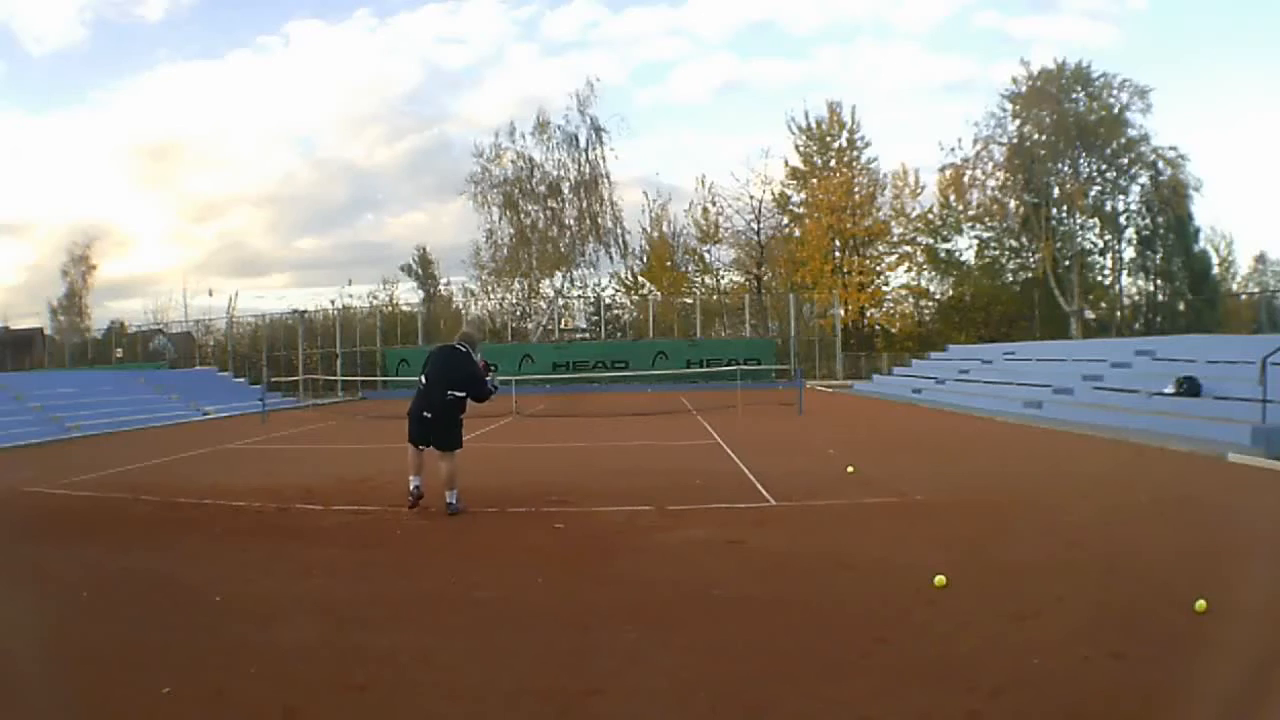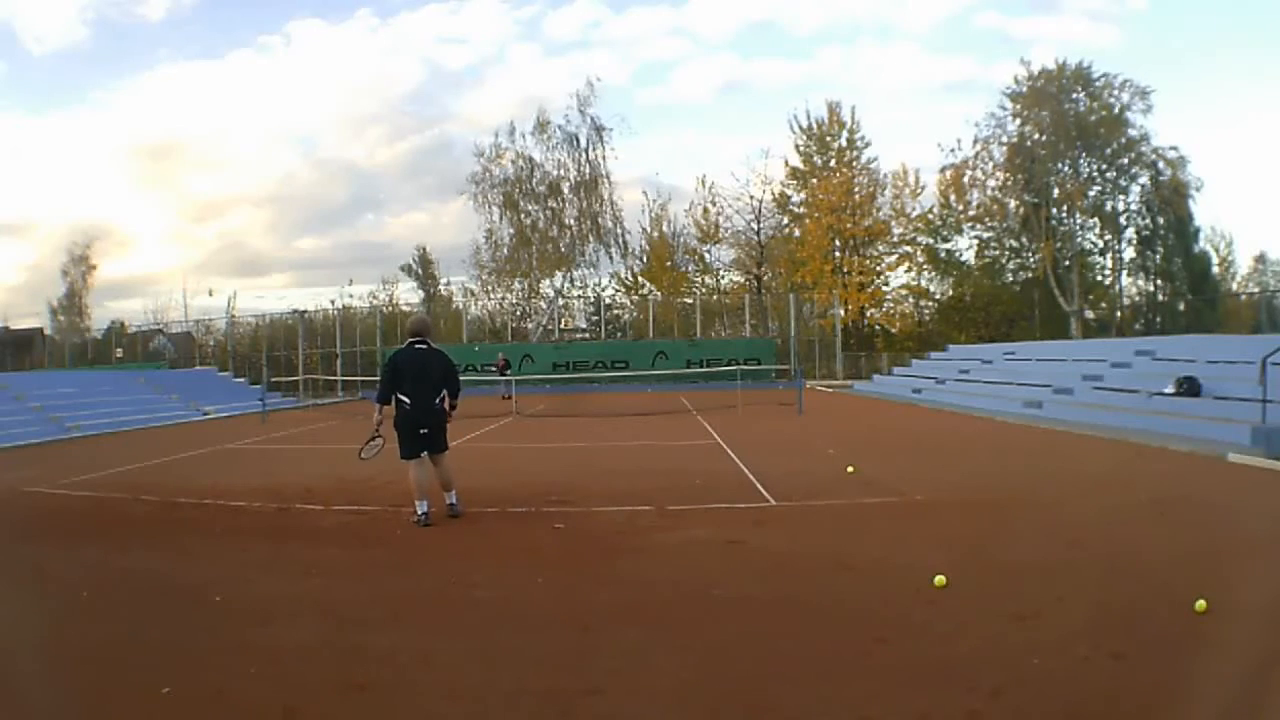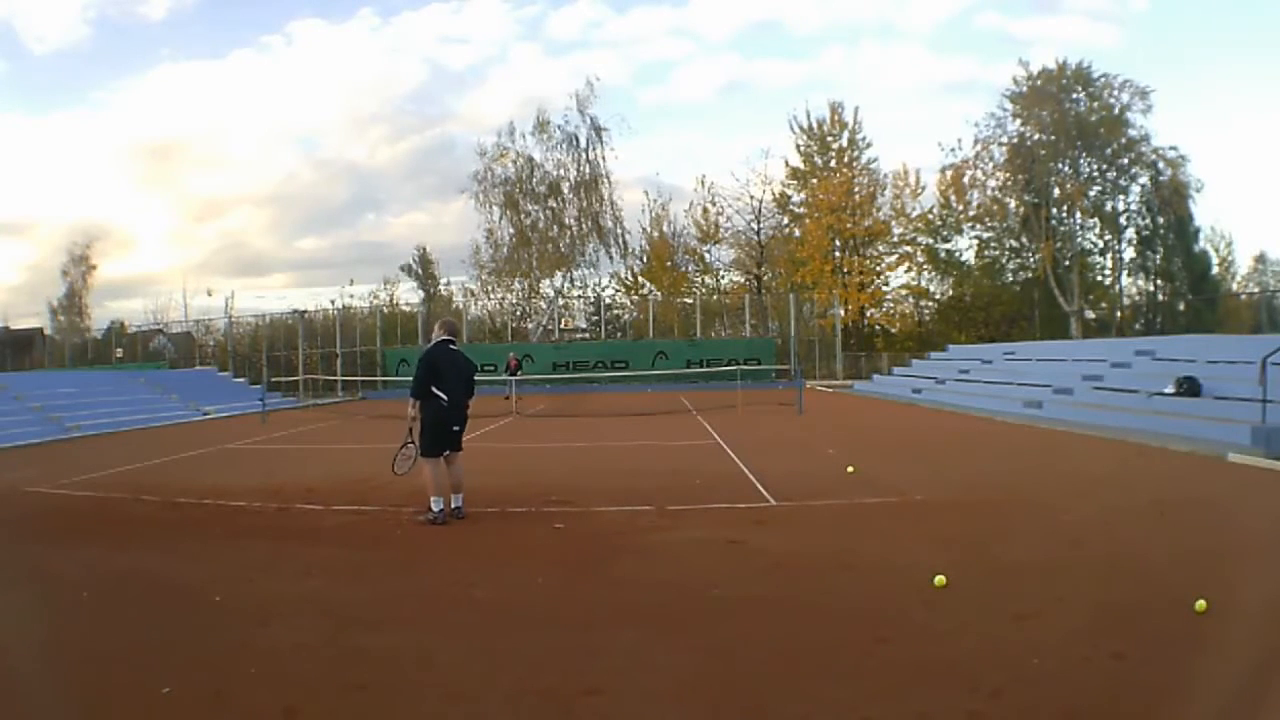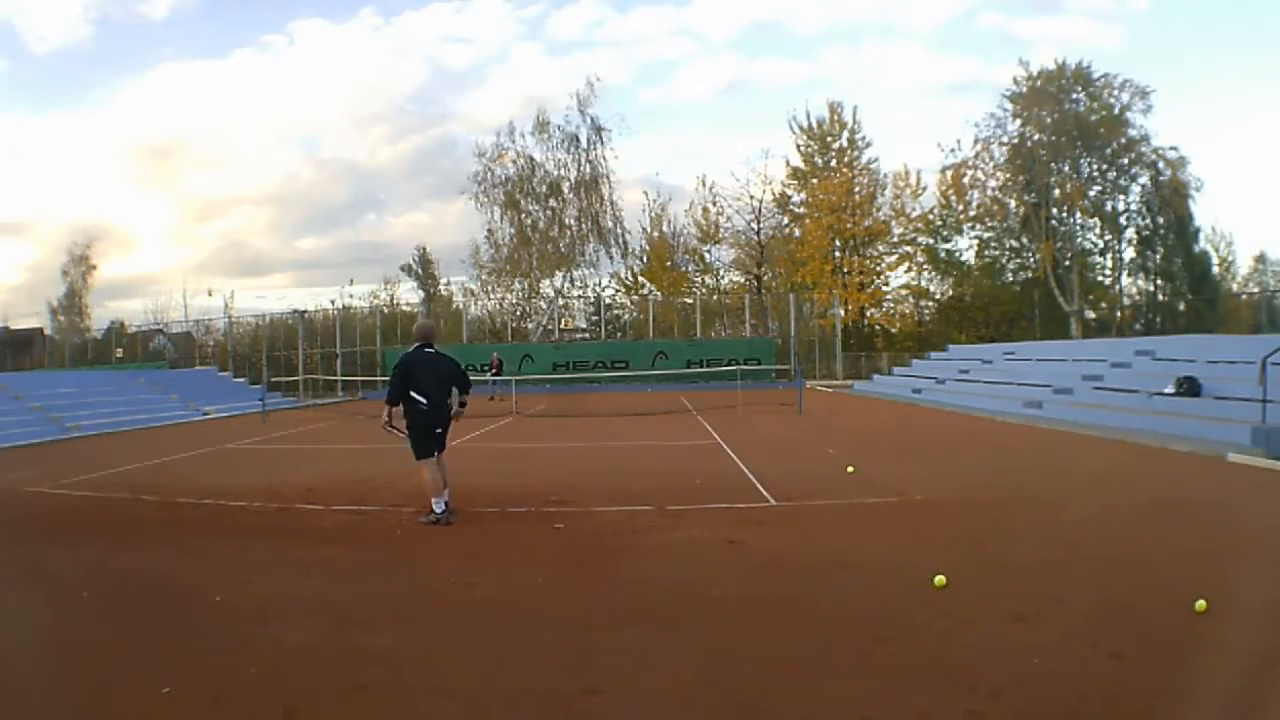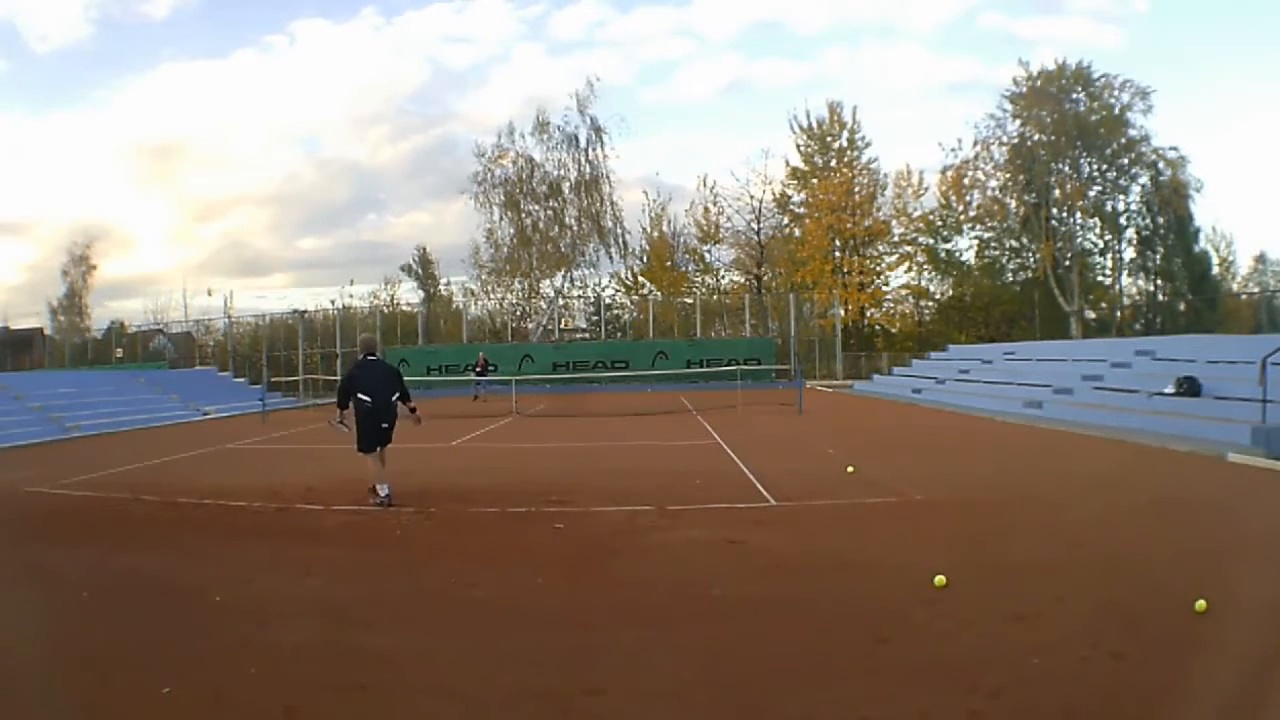
dt=1s
person 1, frame 1
left shoulder: (439, 351)
right shoulder: (472, 367)
left elbow: (424, 373)
right elbow: (480, 396)
right wrist: (492, 387)
left hip: (421, 407)
right hip: (448, 413)
left knee: (416, 447)
right knee: (447, 456)
left ankle: (415, 487)
right ankle: (451, 502)
person 1, frame 2
left shoulder: (397, 357)
right shoulder: (441, 357)
left elbow: (386, 387)
right elbow: (453, 386)
left wrist: (378, 412)
right wrist: (451, 408)
left hip: (408, 418)
right hip: (434, 416)
left knee: (415, 463)
right knee: (440, 460)
left ankle: (422, 512)
right ankle: (452, 504)
person 1, frame 3
left shoulder: (432, 352)
right shoulder: (464, 359)
left elbow: (420, 382)
right elbow: (469, 390)
left wrist: (412, 406)
left hip: (435, 414)
right hip: (458, 414)
left knee: (431, 460)
right knee: (453, 459)
left ankle: (437, 510)
right ankle: (457, 507)
person 1, frame 4
left shoulder: (407, 360)
right shoulder: (447, 361)
left elbow: (395, 389)
right elbow: (464, 384)
left wrist: (387, 412)
right wrist: (461, 406)
left hip: (419, 418)
right hip: (442, 416)
left knee: (427, 462)
right knee: (437, 458)
left ankle: (439, 511)
right ankle: (443, 503)
person 1, frame 5
left shoulder: (355, 370)
right shoulder: (390, 369)
left elbow: (344, 393)
right elbow: (403, 391)
left wrist: (341, 412)
right wrist: (413, 410)
left hip: (367, 415)
right hip: (389, 414)
left knee: (370, 454)
right knee: (380, 449)
left ankle: (384, 495)
right ankle: (377, 485)
